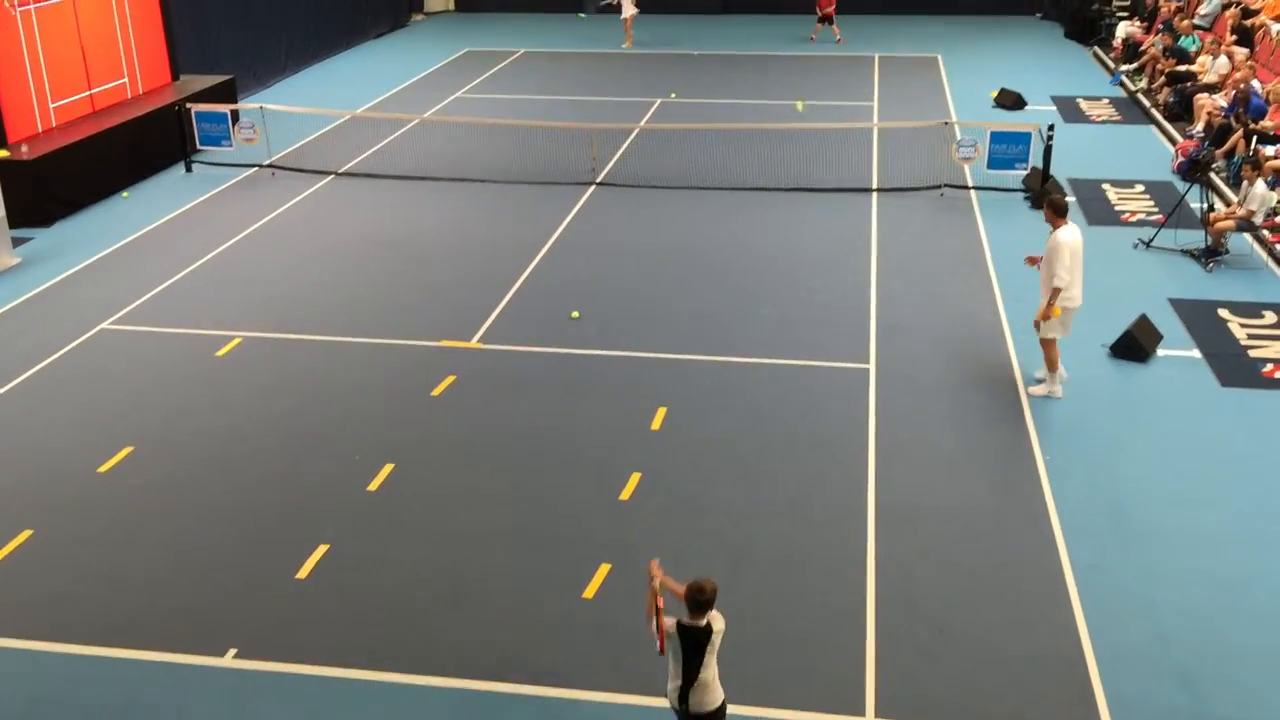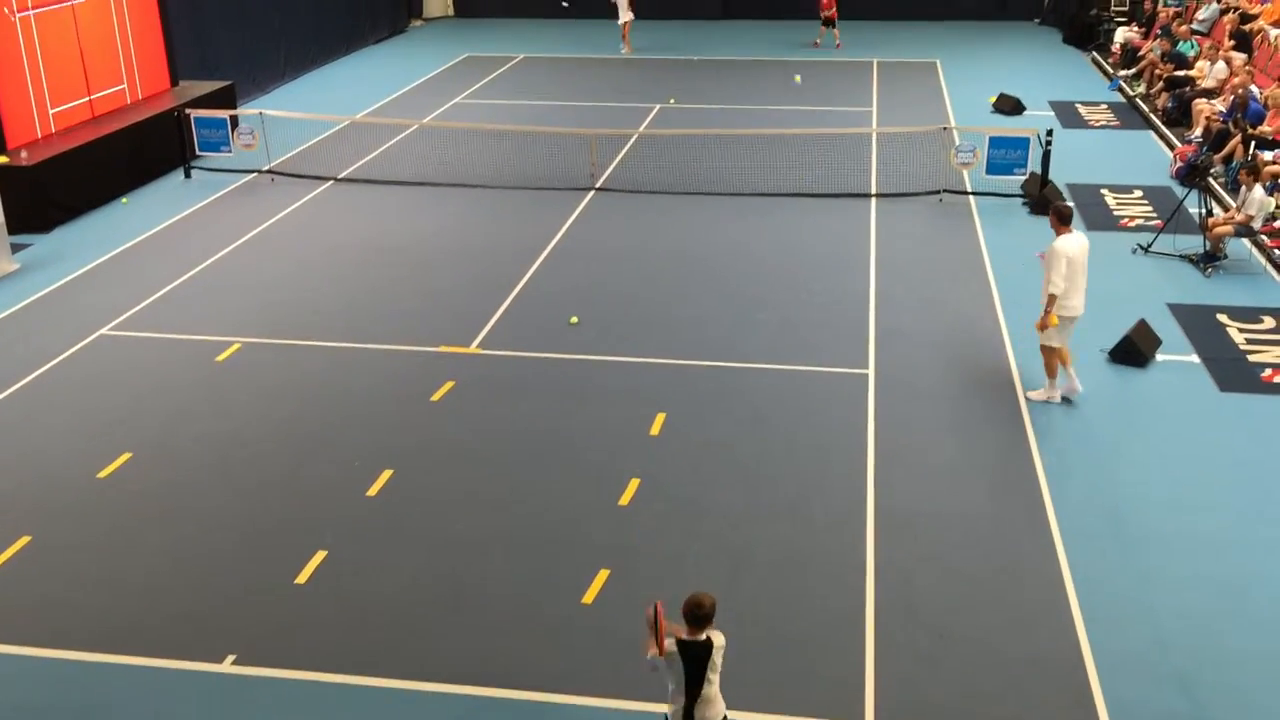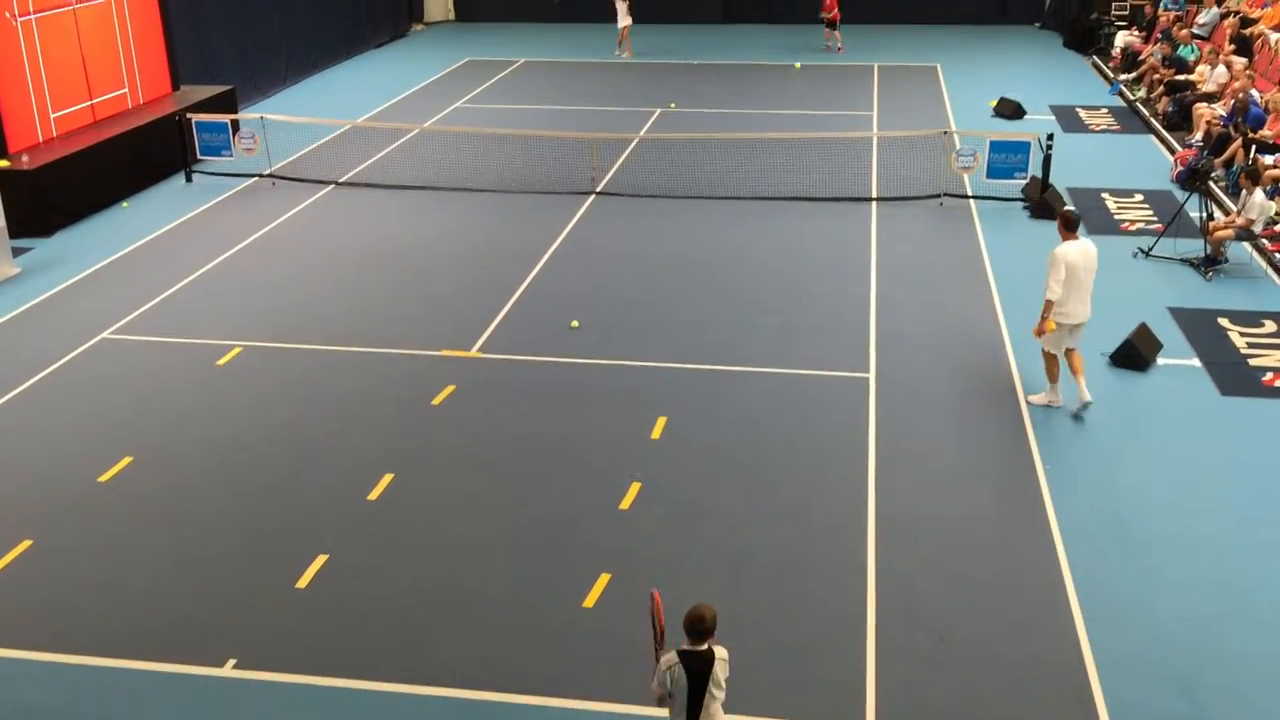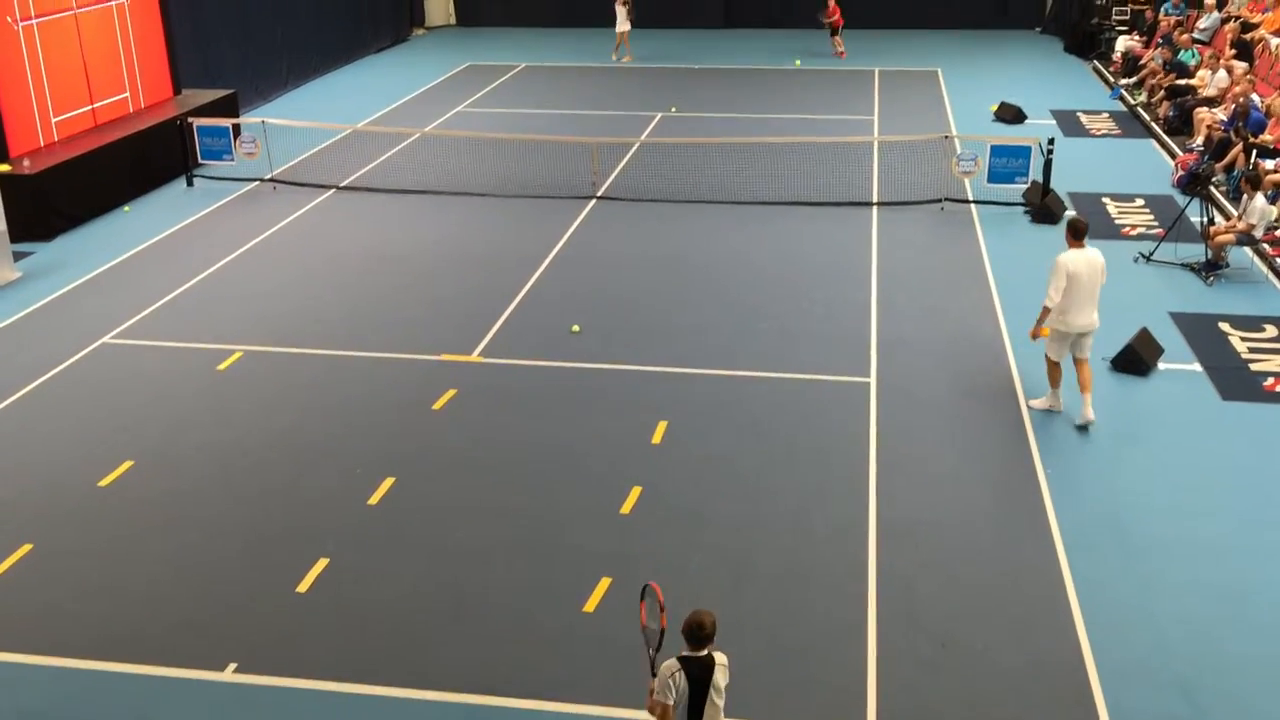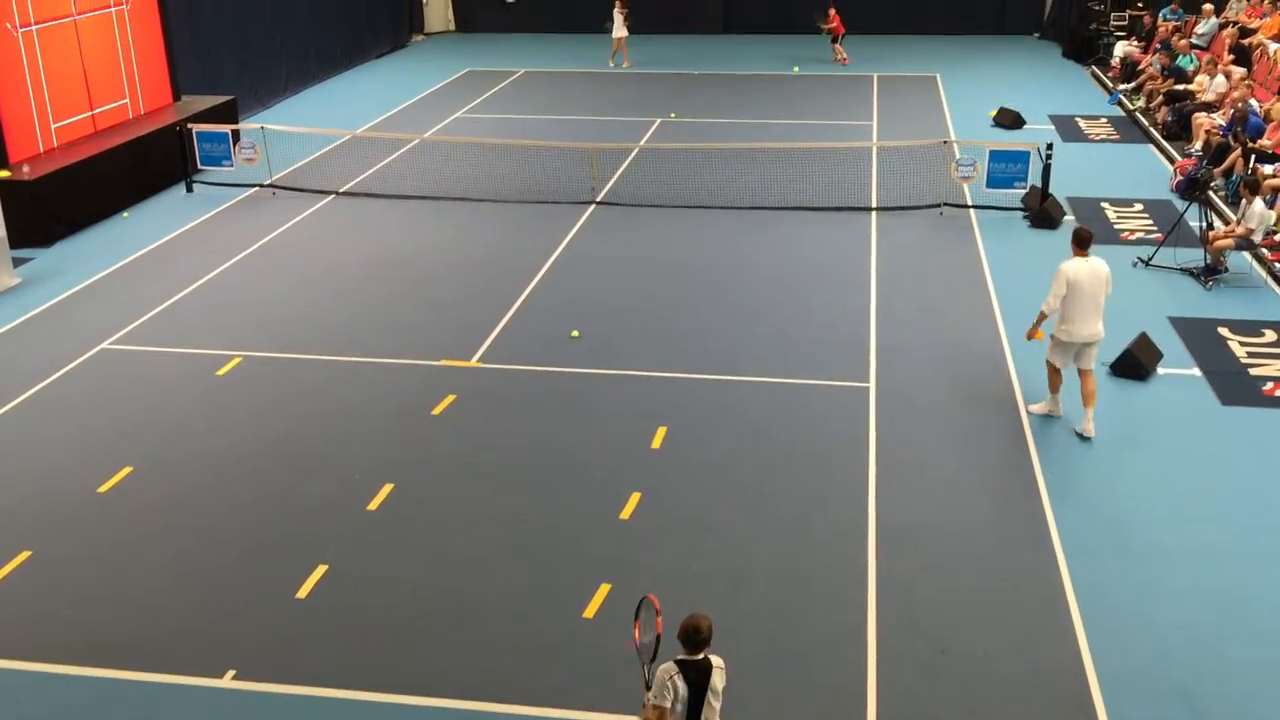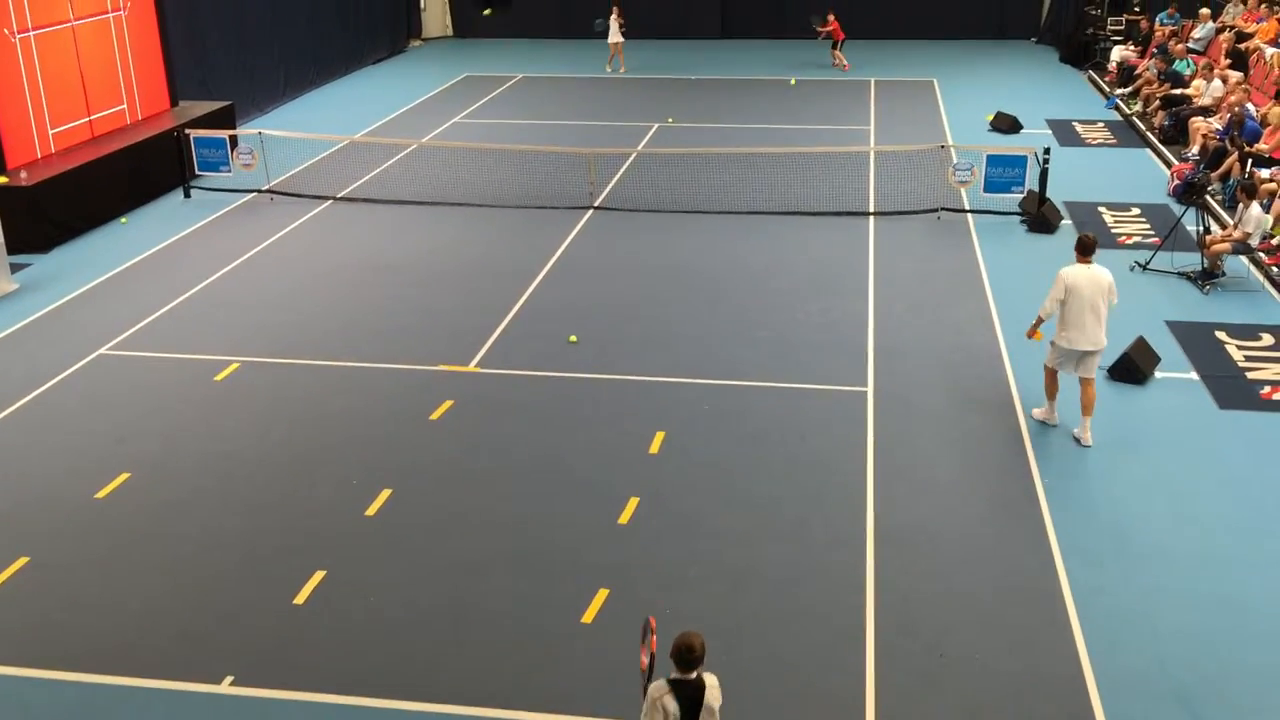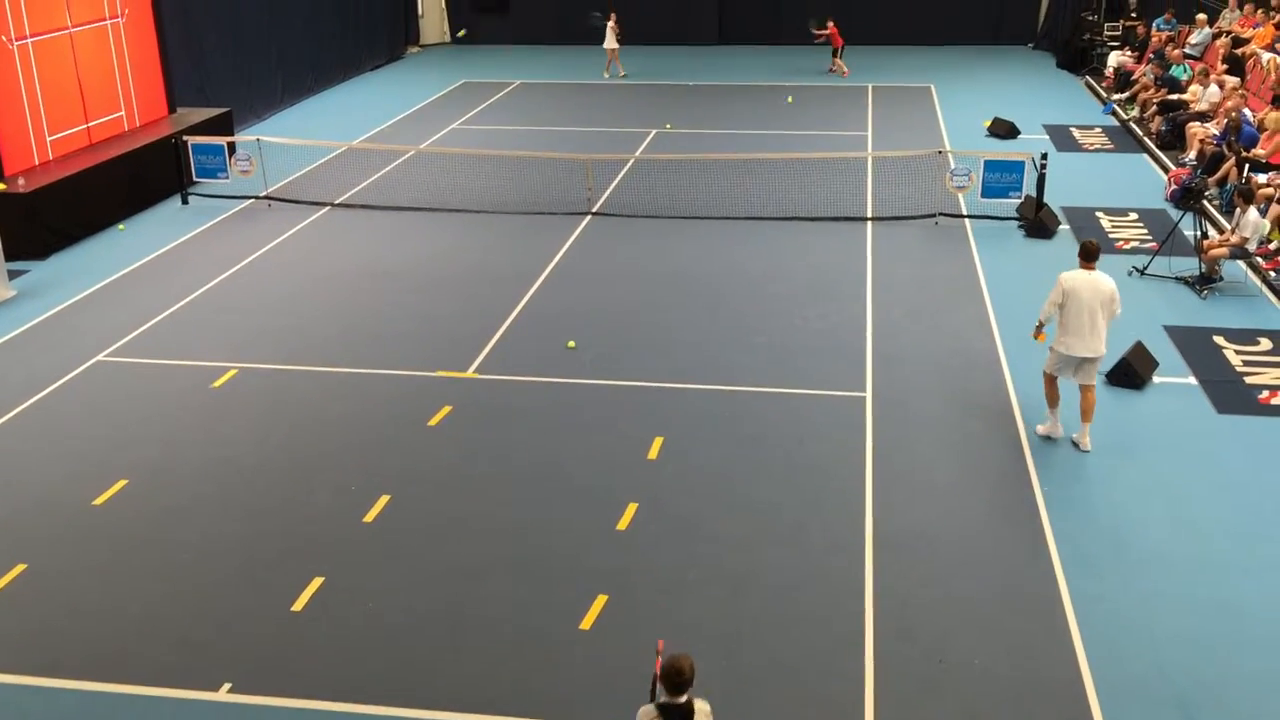
dt=0.1s
person 1, frame 1
left shoulder: (1059, 239)
right shoulder: (1072, 229)
left elbow: (1060, 277)
left wrist: (1049, 305)
right wrist: (1043, 259)
left hip: (1061, 300)
right hip: (1070, 296)
left knee: (1047, 340)
right knee: (1045, 331)
left ankle: (1053, 386)
right ankle: (1055, 371)
person 1, frame 2
left shoulder: (1058, 246)
right shoulder: (1081, 238)
left elbow: (1056, 284)
left wrist: (1047, 313)
left hip: (1061, 307)
right hip: (1074, 304)
left knee: (1047, 347)
right knee: (1056, 343)
left ankle: (1052, 391)
right ankle: (1071, 382)
person 1, frame 3
left shoulder: (1061, 253)
right shoulder: (1090, 246)
left elbow: (1054, 289)
left wrist: (1043, 318)
left hip: (1062, 314)
right hip: (1082, 312)
left knee: (1049, 353)
right knee: (1071, 349)
left ankle: (1053, 396)
right ankle: (1083, 392)
person 1, frame 4
left shoulder: (1063, 260)
right shoulder: (1098, 256)
left elbow: (1053, 297)
left wrist: (1039, 323)
left hip: (1065, 322)
right hip: (1090, 321)
left knee: (1052, 359)
right knee: (1082, 362)
left ankle: (1053, 400)
right ankle: (1087, 410)
person 1, frame 5
left shoulder: (1066, 269)
right shoulder: (1103, 266)
left elbow: (1052, 303)
right elbow: (1106, 292)
left wrist: (1035, 326)
left hip: (1068, 332)
right hip: (1094, 331)
left knee: (1054, 366)
right knee: (1087, 374)
left ankle: (1053, 406)
right ankle: (1088, 424)
person 1, frame 6
left shoulder: (1066, 274)
right shoulder: (1106, 275)
left elbow: (1049, 307)
right elbow: (1112, 303)
left wrist: (1034, 326)
left hip: (1068, 339)
right hip: (1096, 340)
left knee: (1050, 369)
right knee: (1088, 382)
left ankle: (1050, 413)
right ankle: (1085, 431)
person 1, frame 7
left shoulder: (1065, 279)
right shoulder: (1108, 283)
left elbow: (1049, 310)
right elbow: (1114, 314)
left wrist: (1038, 328)
right wrist: (1114, 307)
left hip: (1067, 345)
right hip: (1095, 348)
left knee: (1049, 377)
right knee: (1088, 389)
left ankle: (1054, 425)
right ankle: (1084, 437)
